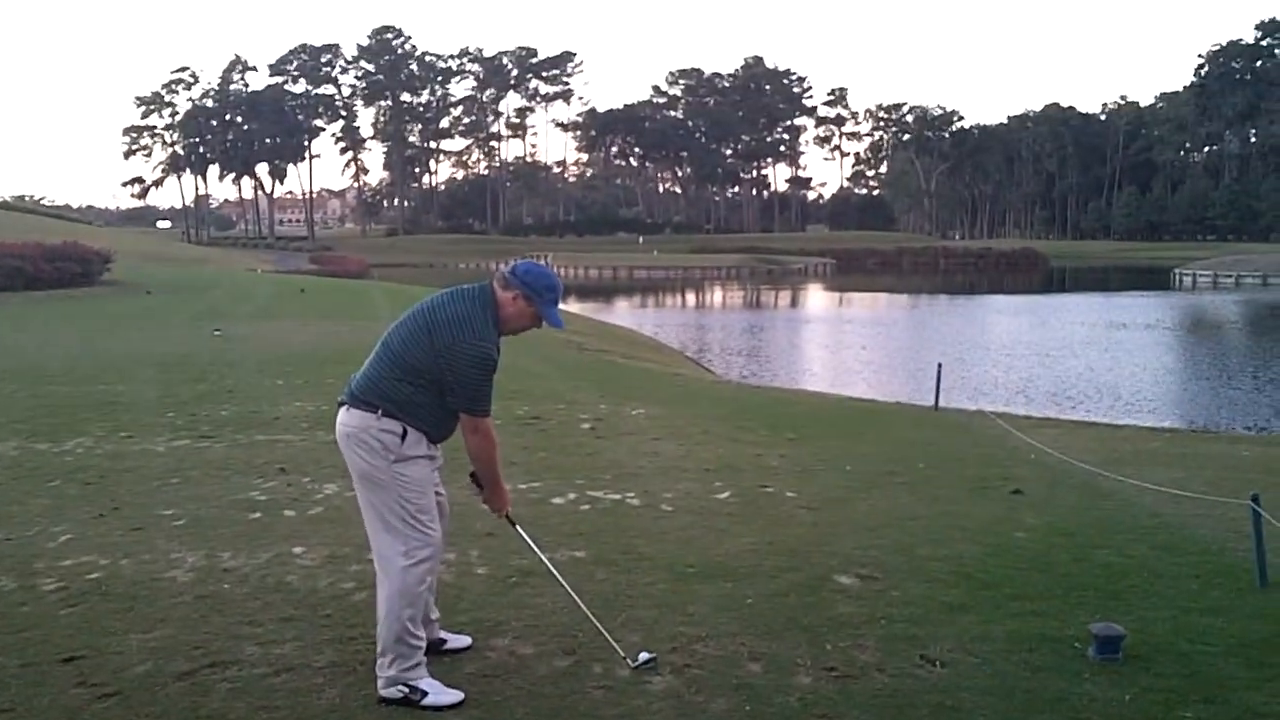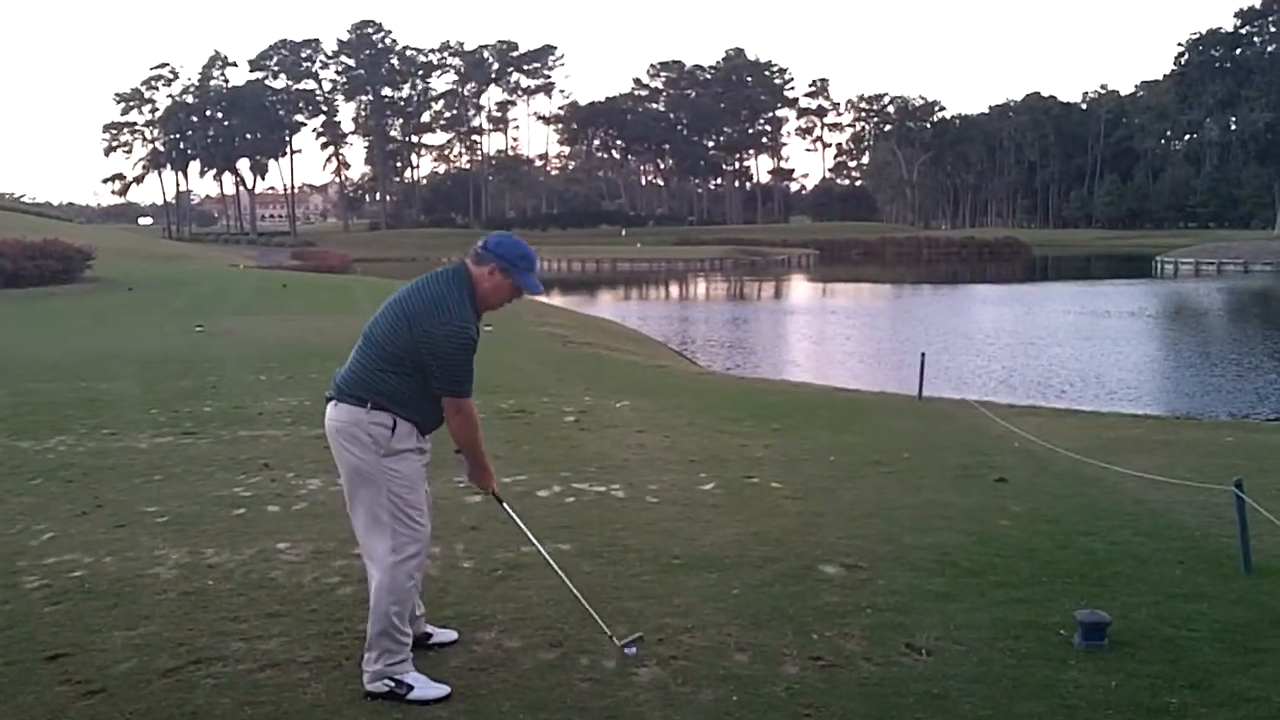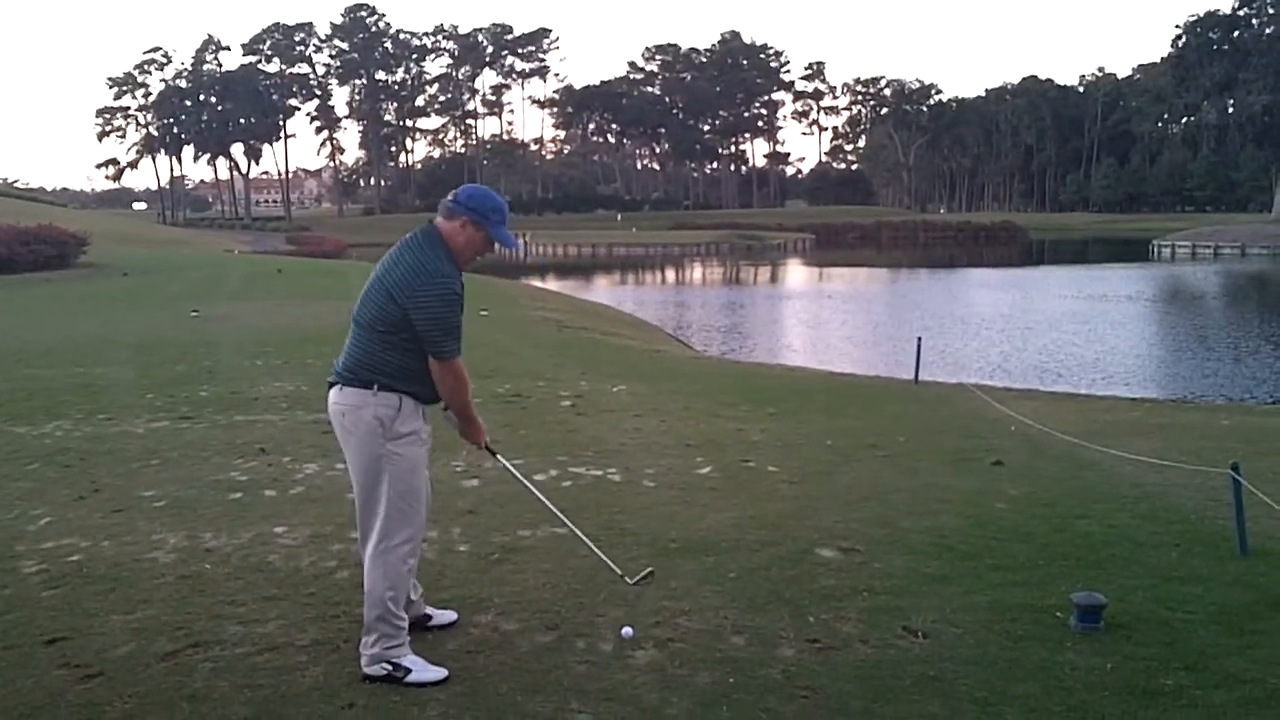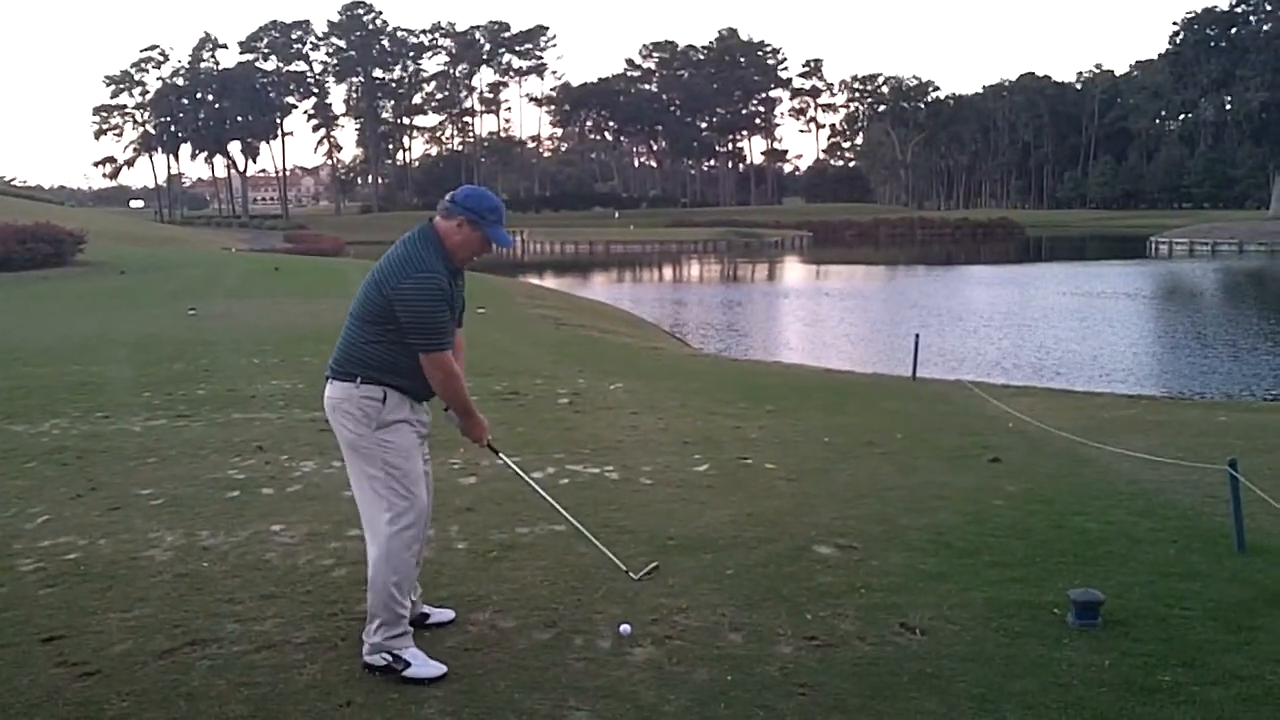
dt=0.4s
person 1, frame 1
left shoulder: (468, 303)
right shoulder: (475, 337)
right elbow: (476, 428)
right wrist: (495, 488)
left hip: (390, 425)
right hip: (382, 432)
left knee: (430, 525)
right knee: (411, 548)
left ankle: (423, 631)
right ankle: (400, 676)
person 1, frame 2
left shoulder: (444, 286)
right shoulder: (452, 317)
right elbow: (458, 409)
left wrist: (471, 458)
right wrist: (480, 467)
left hip: (370, 416)
right hip: (373, 425)
left knee: (404, 534)
right knee: (400, 542)
left ankle: (409, 626)
right ankle: (387, 671)
person 1, frame 3
left shoulder: (420, 249)
right shoulder: (433, 277)
right elbow: (446, 367)
left wrist: (459, 411)
right wrist: (469, 420)
left hip: (378, 399)
right hip: (380, 407)
left knee: (407, 515)
right knee: (394, 527)
left ankle: (406, 608)
right ankle: (384, 654)
person 1, frame 4
left shoulder: (439, 258)
right shoulder: (421, 273)
left elbow: (452, 333)
right elbow: (436, 363)
left wrist: (460, 400)
right wrist: (470, 416)
left hip: (393, 396)
right hip: (368, 399)
left knee: (414, 505)
right knee: (398, 514)
left ankle: (404, 605)
right ankle: (385, 644)
